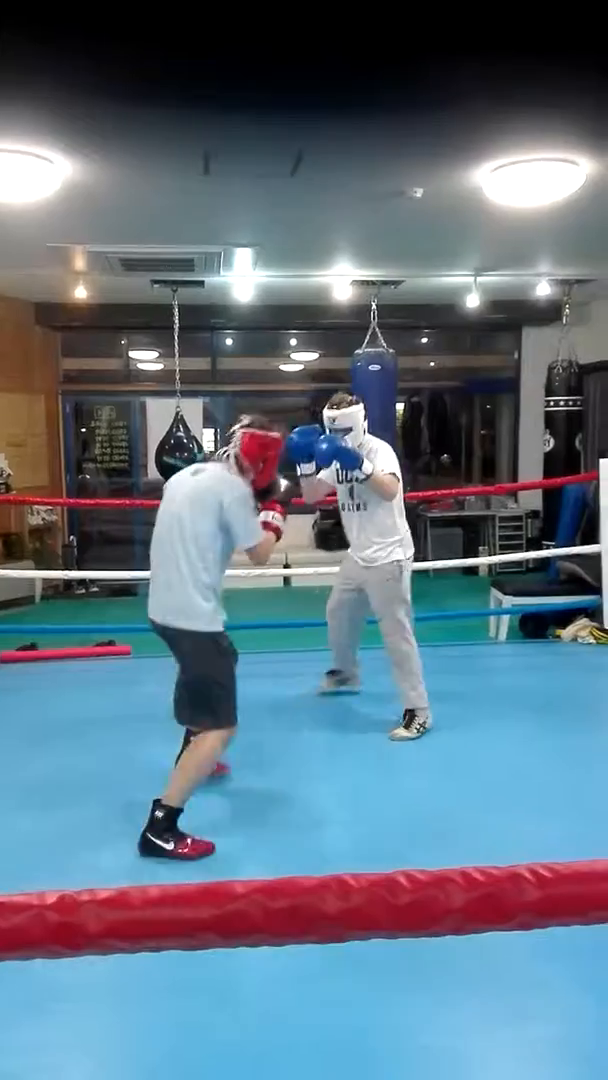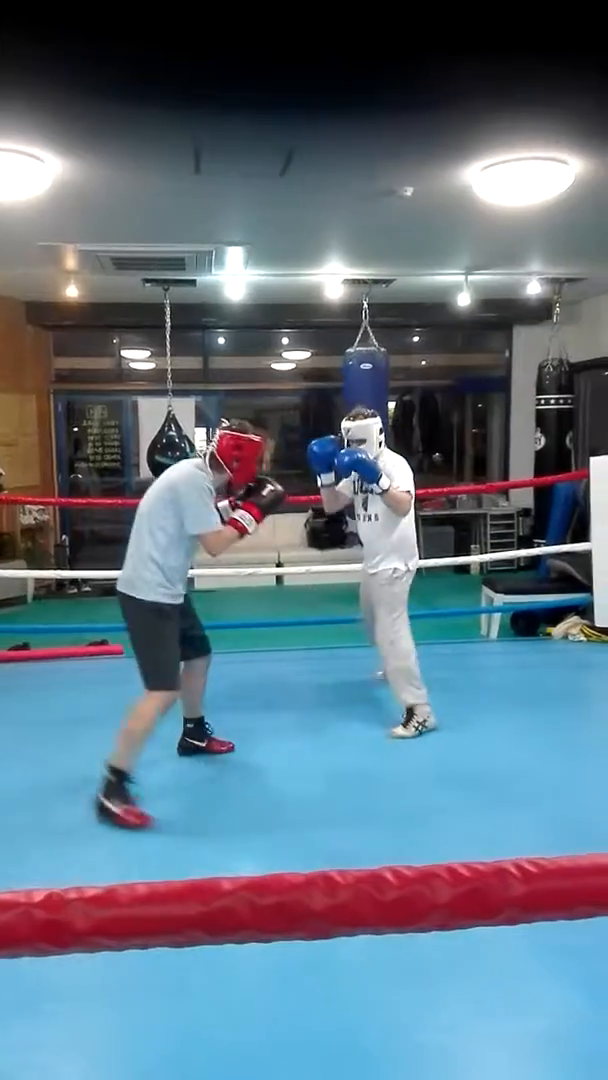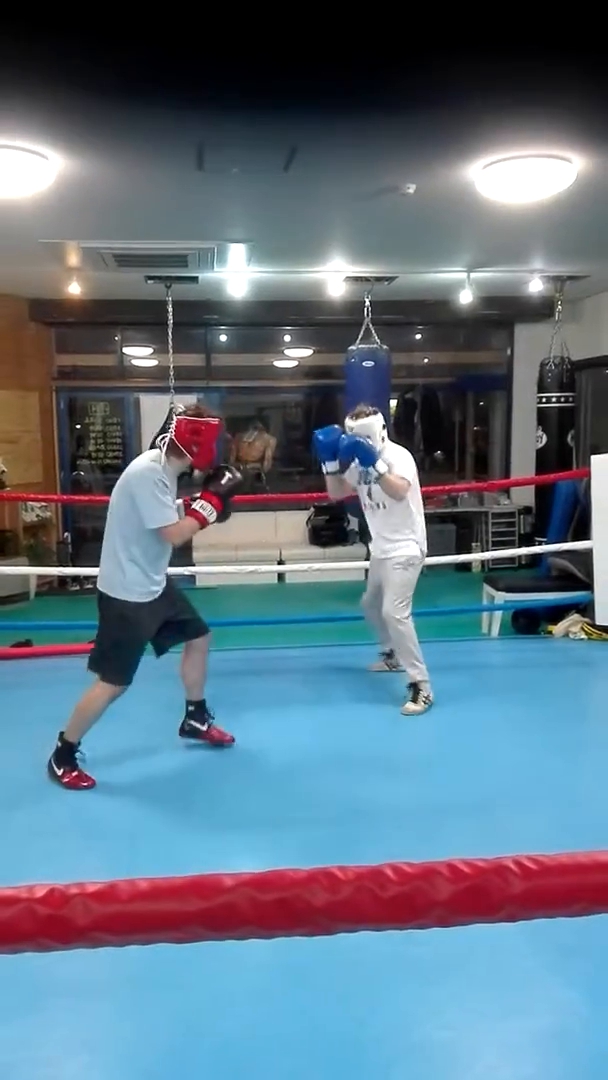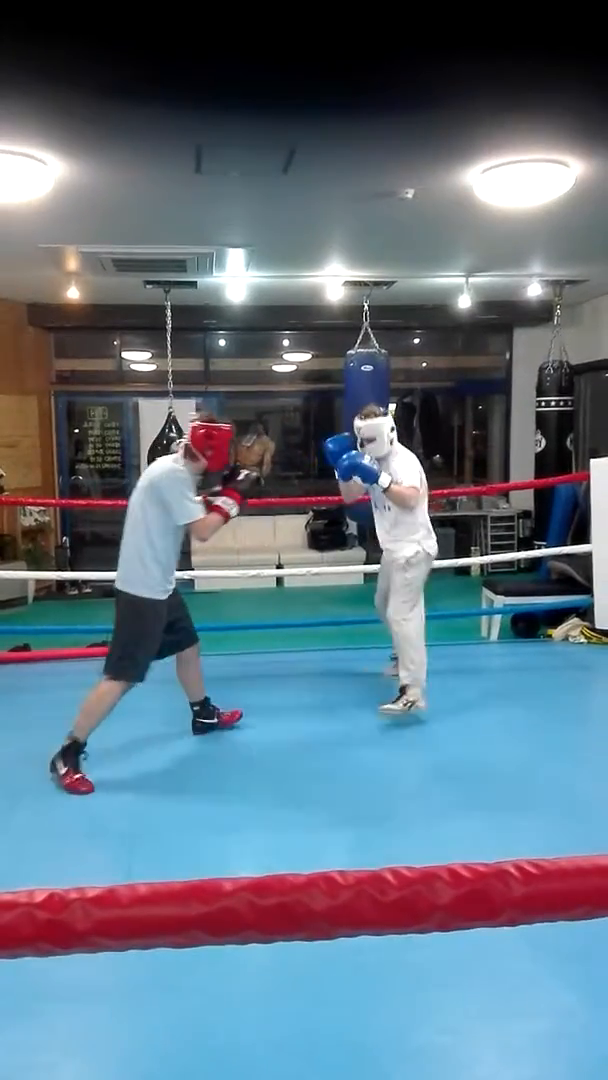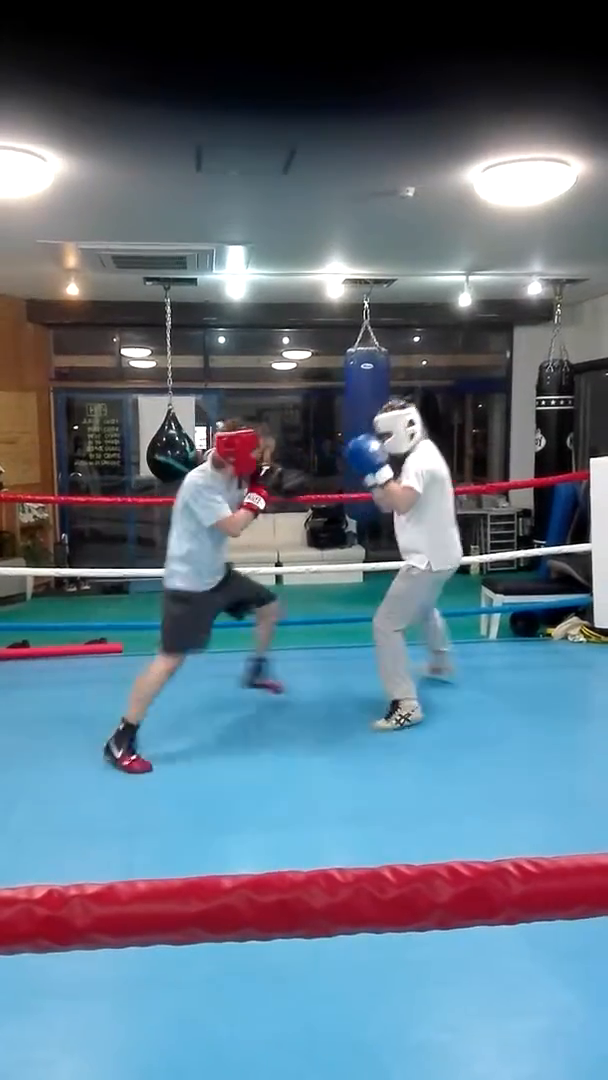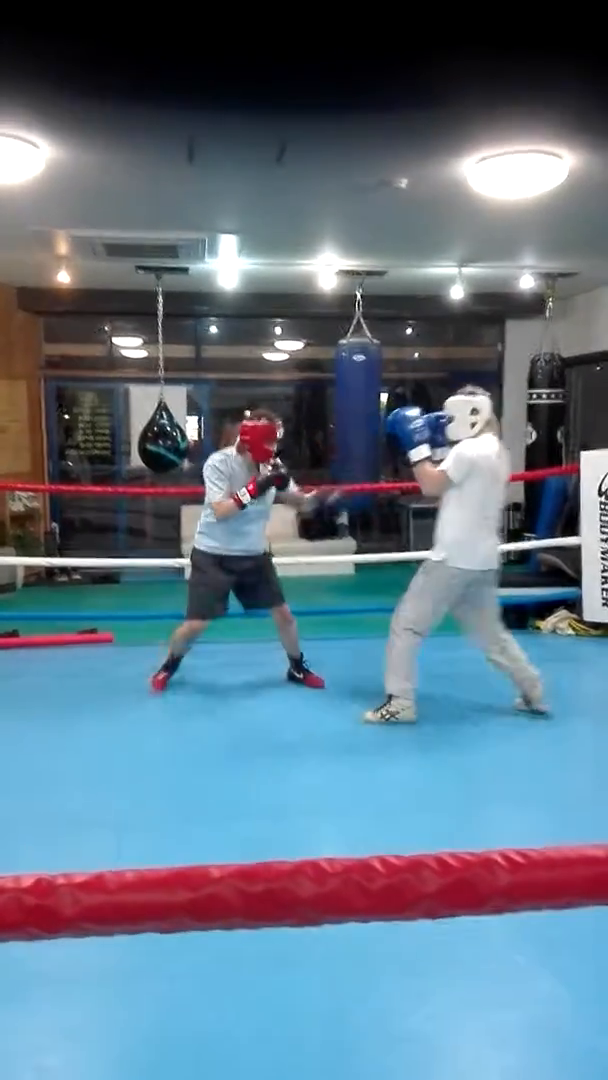
dt=0.3s
person 1, frame 1
left shoulder: (186, 476)
right shoulder: (231, 487)
right elbow: (259, 554)
right wrist: (273, 508)
left hip: (165, 607)
right hip: (194, 616)
left knee: (201, 685)
right knee: (218, 727)
left ankle: (192, 757)
right ankle: (160, 827)
person 1, frame 2
left shoulder: (193, 473)
right shoulder: (191, 479)
left elbow: (203, 521)
right elbow: (214, 544)
left wrist: (239, 503)
right wrist: (253, 509)
left hip: (167, 588)
right hip: (149, 593)
left knee: (198, 656)
right knee: (163, 691)
left ankle: (194, 734)
right ankle: (114, 786)
person 1, frame 3
left shoulder: (163, 467)
right shoulder: (148, 472)
left elbow: (170, 518)
right elbow: (173, 535)
left wrist: (208, 497)
right wrist: (212, 500)
left hip: (154, 583)
right hip: (127, 592)
left knee: (198, 638)
right knee: (112, 682)
left ankle: (196, 719)
right ankle: (62, 756)
person 1, frame 4
left shoulder: (175, 469)
right shoulder: (172, 474)
left elbow: (187, 516)
right elbow: (201, 531)
left wrist: (219, 496)
right wrist: (232, 497)
left hip: (160, 586)
right hip: (142, 590)
left knee: (189, 649)
right knee: (121, 678)
left ankle: (204, 715)
right ankle: (68, 756)
person 1, frame 5
left shoulder: (227, 474)
right shoulder: (199, 481)
right elbow: (233, 526)
right wrist: (260, 492)
left hip: (215, 573)
right hip: (189, 581)
left knee: (268, 607)
right knee: (172, 658)
left ankle: (256, 669)
right ankle: (122, 739)
person 1, frame 6
left shoulder: (269, 462)
right shoulder: (218, 463)
left elbow: (293, 499)
right elbow: (220, 511)
left wrist: (315, 500)
right wrist: (256, 486)
left hip: (252, 553)
right hip: (212, 552)
left knee: (282, 612)
right knee: (197, 621)
left ankle: (297, 667)
right ankle: (171, 664)
person 2, frame 1
left shoulder: (379, 449)
right shoulder: (337, 458)
left elbow: (390, 490)
right elbow: (311, 496)
left wrist: (358, 463)
right wrist: (305, 462)
left hip: (389, 556)
right hip: (360, 555)
left knee: (396, 632)
right knee: (339, 616)
left ankle: (418, 710)
right ankle: (345, 672)
person 2, frame 2
left shoulder: (395, 464)
right shoulder: (356, 469)
left elbow: (403, 506)
right elbow: (331, 505)
left wrist: (377, 478)
right wrist: (324, 472)
left hip: (394, 564)
right hip: (373, 561)
left knee: (391, 632)
right knee: (376, 621)
left ankle: (418, 709)
right ankle: (394, 668)
person 2, frame 3
left shoulder: (397, 456)
right shoulder: (360, 459)
left elbow: (400, 492)
right elbow: (336, 493)
left wrist: (374, 465)
right wrist: (330, 460)
left hip: (405, 550)
right hip: (381, 549)
left knee: (395, 613)
right knee: (371, 606)
left ankle: (420, 686)
right ankle: (394, 654)
person 2, frame 4
left shoulder: (403, 461)
right shoulder: (373, 461)
left elbow: (411, 500)
right elbow: (350, 496)
left wrist: (379, 479)
right wrist: (343, 468)
left hip: (413, 549)
right hip: (393, 549)
left knee: (401, 612)
right knee: (385, 605)
left ankle: (412, 691)
right ankle: (407, 659)
person 2, frame 5
left shoulder: (420, 460)
right shoulder: (420, 457)
left elbow: (399, 504)
right elbow: (391, 503)
left wrist: (376, 469)
right wrist: (373, 470)
left hip: (426, 560)
right hip: (441, 556)
left knee: (386, 626)
right knee: (424, 612)
left ankle: (405, 706)
right ankle: (440, 662)
person 2, frame 6
left shoulder: (470, 450)
right shoulder: (496, 452)
left elbow: (431, 487)
right elbow: (445, 479)
left wrist: (416, 445)
right wrist: (435, 445)
left hip: (453, 557)
right hip: (484, 561)
left knee: (406, 623)
right knee: (488, 627)
left ankle: (399, 702)
right ankle: (532, 692)
